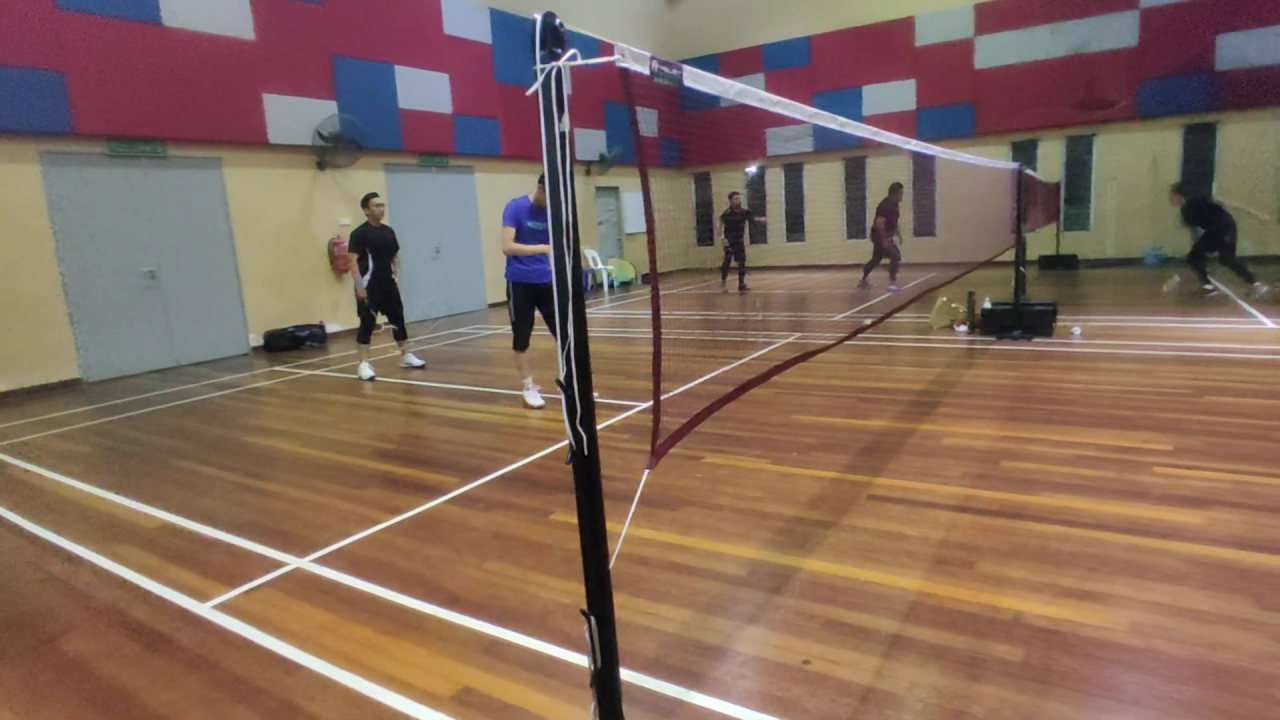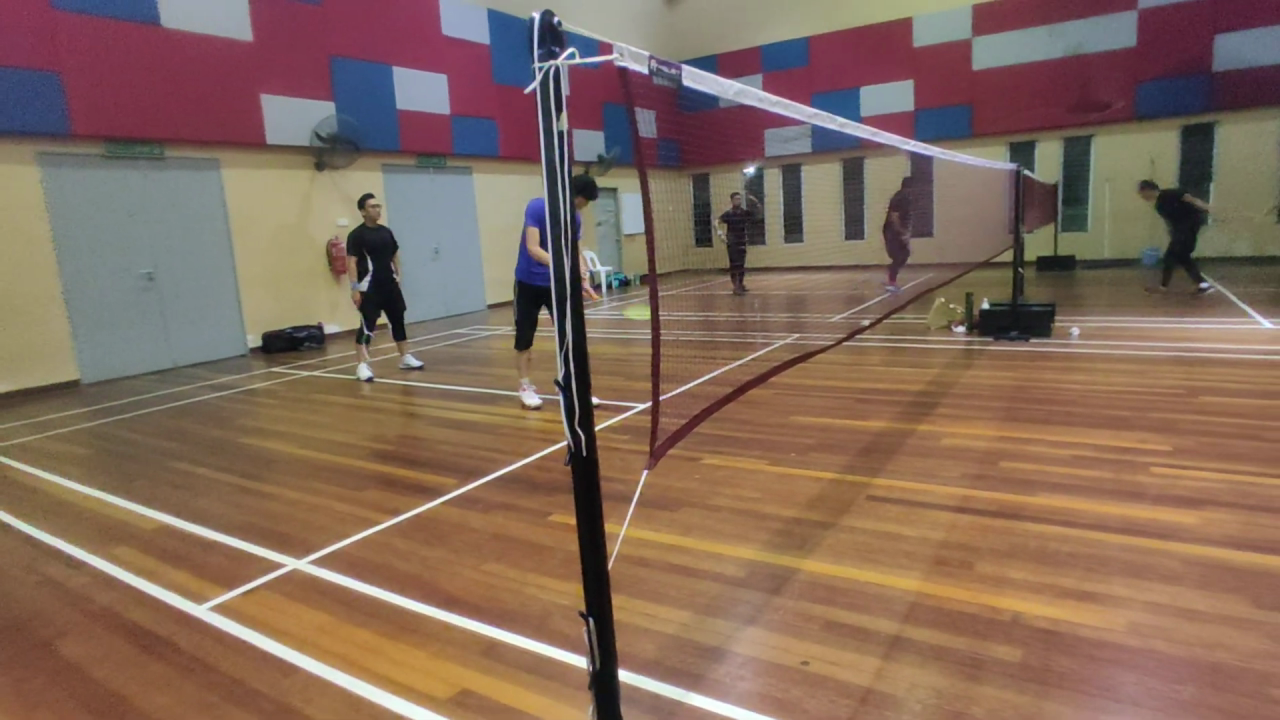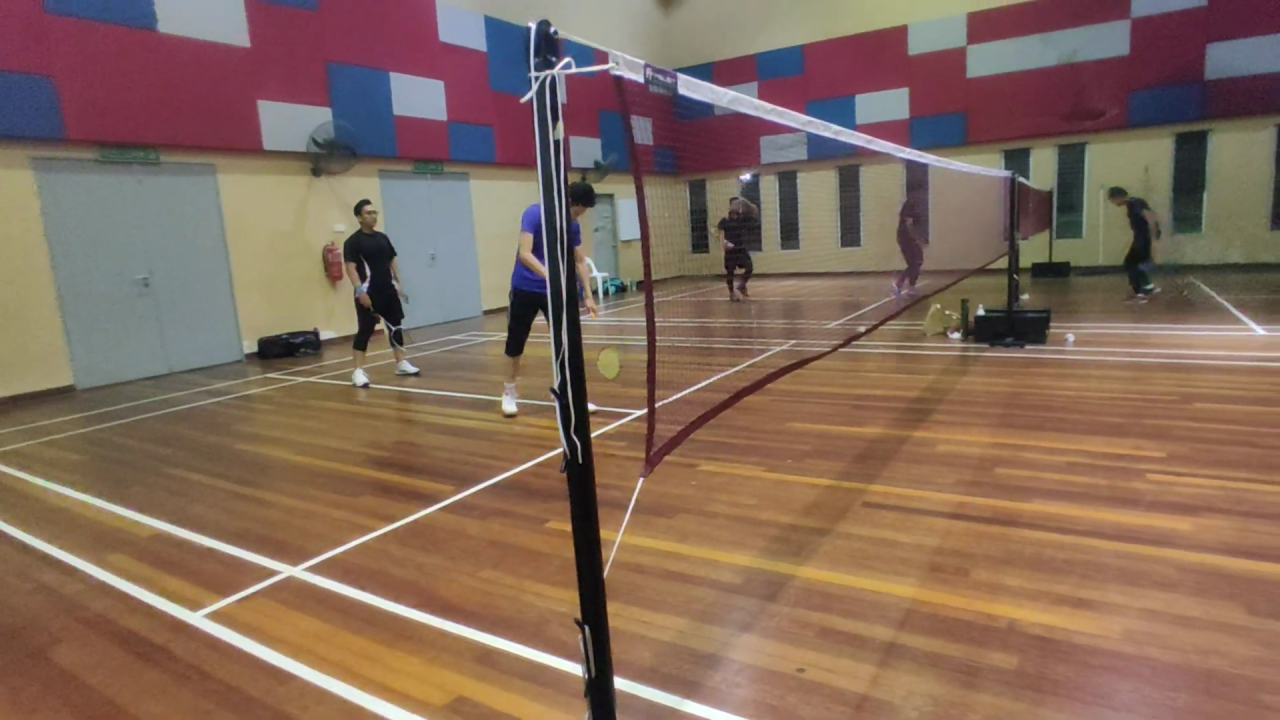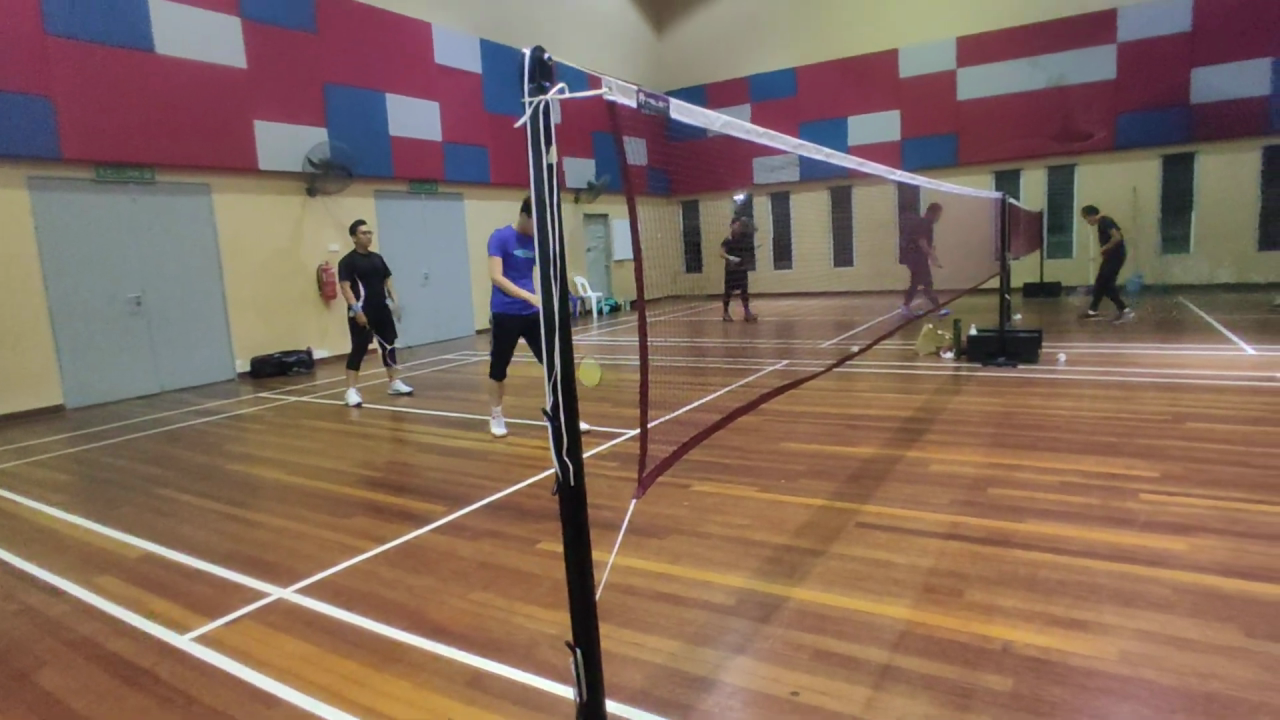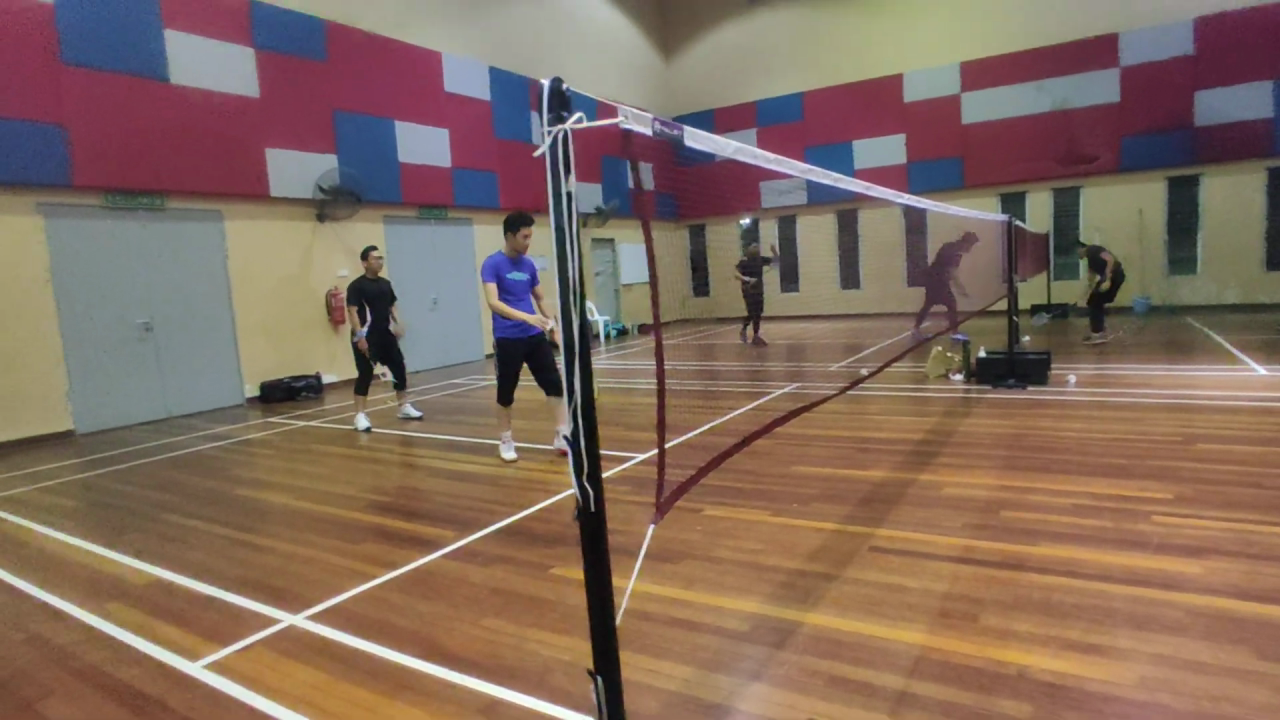
dt=0.3s
person 1, frame 1
left shoulder: (551, 212)
right shoulder: (515, 208)
right elbow: (508, 247)
right wrist: (544, 248)
left hip: (546, 281)
right hip: (520, 281)
right knee: (522, 337)
right ankle: (529, 387)
person 1, frame 2
left shoulder: (574, 218)
right shoulder: (537, 207)
left elbow: (576, 251)
right elbow: (532, 248)
left wrist: (585, 281)
right hip: (528, 283)
right knee: (524, 338)
right ankle: (525, 387)
person 1, frame 3
left shoulder: (573, 226)
right shoulder: (534, 214)
left elbow: (579, 261)
right elbow: (524, 254)
left wrist: (588, 295)
right hip: (525, 289)
right knee: (515, 344)
right ankle: (510, 392)
person 1, frame 4
left shoulder: (536, 242)
right shoulder: (499, 238)
right elbow: (496, 277)
right wrist: (529, 296)
left hip: (532, 313)
right hip: (505, 314)
right knee: (499, 368)
right ankle: (496, 416)
person 1, frame 5
left shoulder: (528, 264)
right shoulder: (492, 264)
right elbow: (493, 303)
left wrist: (551, 324)
right wrist: (527, 317)
left hip: (535, 336)
right hip: (508, 339)
left knee: (555, 385)
right knee: (506, 394)
left ankle: (563, 437)
right ankle: (506, 441)
person 2, frame 1
left shoulder: (389, 231)
right shoulder: (360, 233)
left elbow: (395, 255)
right elbow: (352, 260)
left wrist: (396, 275)
right wrist: (359, 285)
left hip: (388, 285)
right hip: (368, 287)
left knee: (398, 319)
right knee: (367, 324)
left ankle: (406, 356)
right ankle: (364, 364)
person 2, frame 2
left shoulder: (386, 232)
right shoulder: (356, 235)
left elbow: (394, 254)
right elbow: (351, 262)
left wrist: (398, 275)
right wrist: (354, 287)
left hip: (390, 285)
right hip: (369, 288)
left knee: (398, 320)
right knee: (368, 325)
left ankle: (405, 357)
right ankle: (362, 365)
person 2, frame 3
left shoulder: (383, 238)
right shoulder: (353, 241)
left elbow: (392, 261)
right elbow: (350, 268)
left wrist: (399, 284)
right wrist: (360, 291)
left hip: (389, 291)
right hip: (369, 293)
left knee: (395, 326)
right knee: (365, 330)
left ankle: (401, 363)
right ankle: (358, 371)
person 2, frame 4
left shoulder: (377, 258)
right shoulder: (348, 261)
left elbow: (387, 281)
right elbow: (345, 287)
left wrist: (394, 302)
right wrist: (356, 309)
left hip: (382, 310)
right hip: (361, 313)
left knee: (389, 346)
right knee: (359, 350)
left ankle: (394, 383)
right ankle: (351, 391)
person 2, frame 5
left shoulder: (385, 283)
right shoulder: (357, 286)
left elbow: (392, 306)
right elbow: (352, 312)
left wrist: (398, 324)
right wrist: (360, 336)
left hip: (386, 335)
right hip: (367, 338)
left knee: (399, 368)
right knee: (365, 375)
left ankle: (404, 406)
right ankle: (360, 416)
